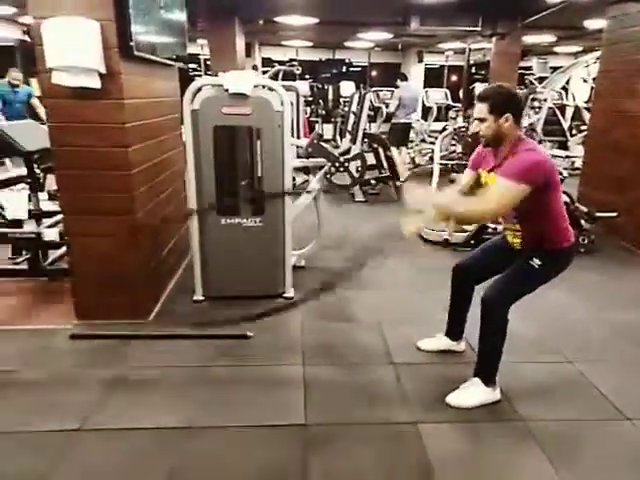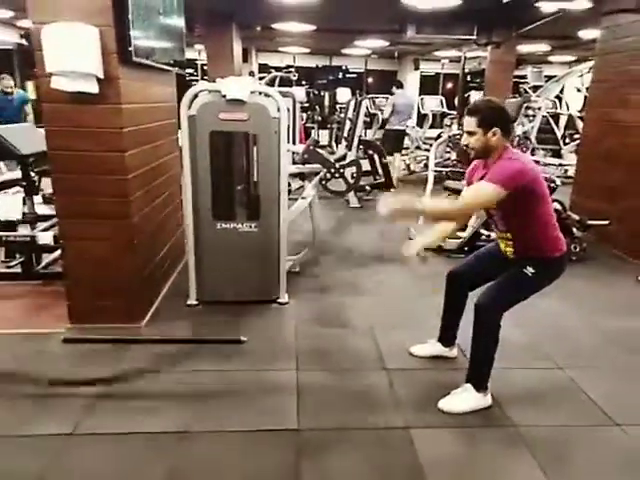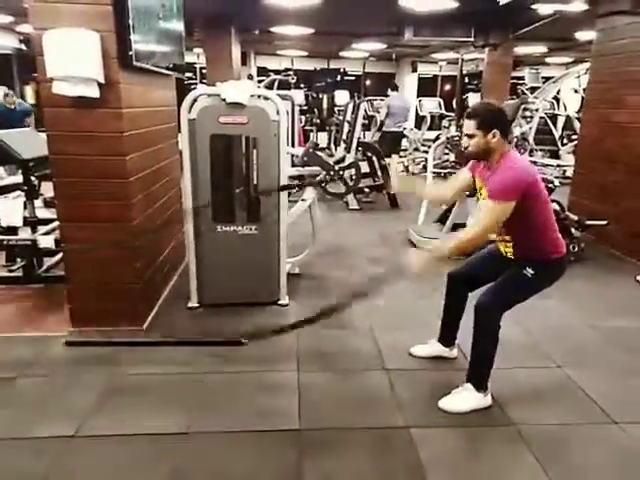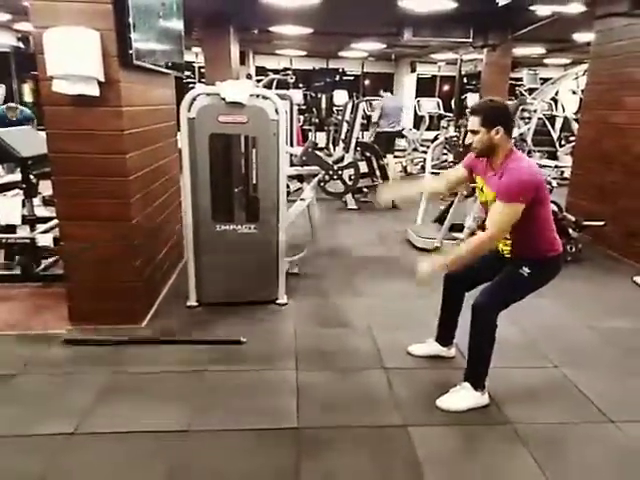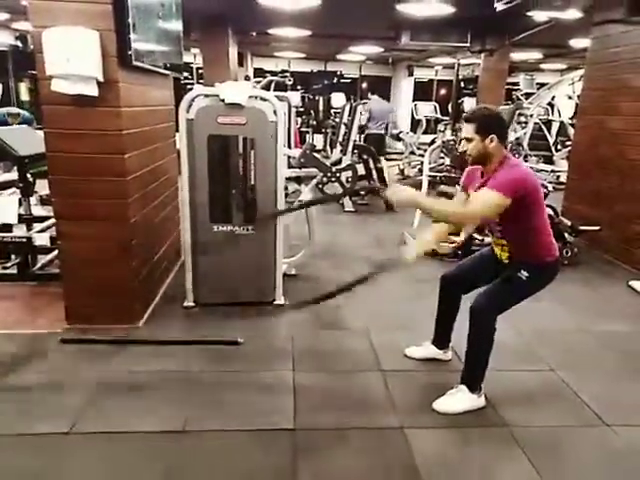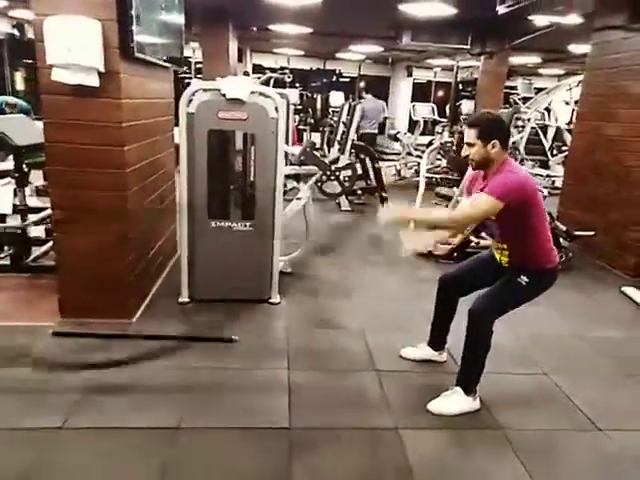
dt=0.3s
person 1, frame 1
left shoulder: (528, 161)
right shoulder: (487, 151)
left elbow: (486, 211)
right elbow: (458, 193)
left wrist: (433, 200)
left hip: (552, 249)
right hip: (516, 237)
left knee: (496, 299)
right knee: (465, 272)
left ankle: (486, 385)
right ankle: (453, 337)
person 1, frame 2
left shoulder: (514, 169)
right shoulder: (480, 164)
left elbow: (461, 210)
right elbow: (457, 213)
left wrist: (405, 205)
right wrist: (423, 241)
left hip: (543, 258)
right hip: (510, 246)
left knee: (487, 305)
right knee: (457, 278)
left ankle: (477, 391)
right ankle: (446, 344)
person 1, frame 3
left shoulder: (513, 175)
right shoulder: (480, 162)
left elbow: (479, 232)
right elbow: (450, 192)
left wrist: (426, 256)
right wrist: (414, 186)
left hip: (544, 259)
right hip: (511, 248)
left knee: (488, 306)
right knee: (458, 278)
left ankle: (478, 390)
right ankle: (446, 344)
person 1, frame 4
left shoulder: (520, 176)
right shoulder: (480, 160)
left elbow: (489, 236)
right elbow: (443, 183)
left wrist: (439, 262)
right wrist: (401, 189)
left hip: (539, 258)
right hip: (508, 248)
left knee: (484, 305)
right knee: (455, 279)
left ankle: (475, 389)
right ankle: (443, 343)
person 1, frame 5
left shoulder: (513, 177)
right shoulder: (476, 170)
left elbow: (468, 217)
right elbow: (456, 212)
left wrist: (414, 198)
right wrist: (423, 243)
left hip: (537, 263)
right hip: (504, 251)
left knee: (483, 309)
right knee: (451, 281)
left ankle: (471, 391)
right ankle: (440, 346)
person 1, frame 6
left shoulder: (512, 181)
right shoulder: (480, 173)
left elbow: (459, 220)
right elbow: (460, 218)
left wrist: (404, 214)
right wrist: (423, 240)
left hip: (535, 268)
right hip: (504, 256)
left knee: (481, 312)
right knee: (449, 283)
left ankle: (467, 394)
right ankle: (435, 347)
